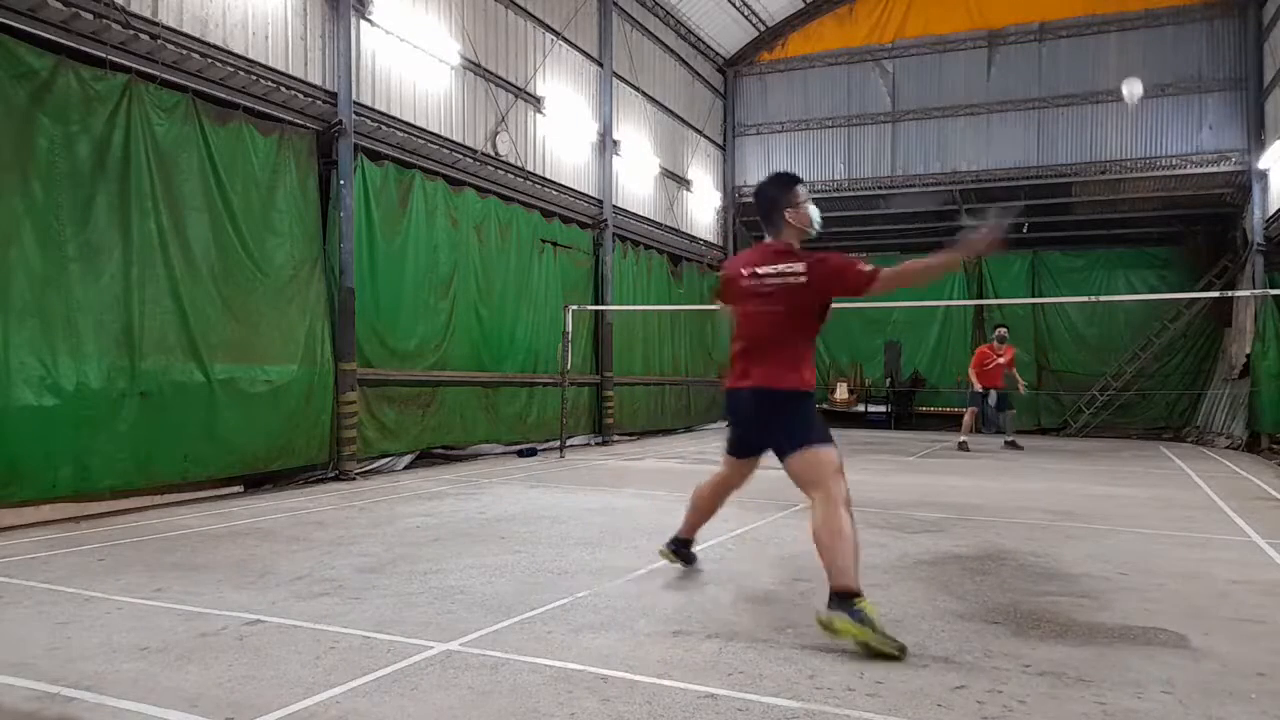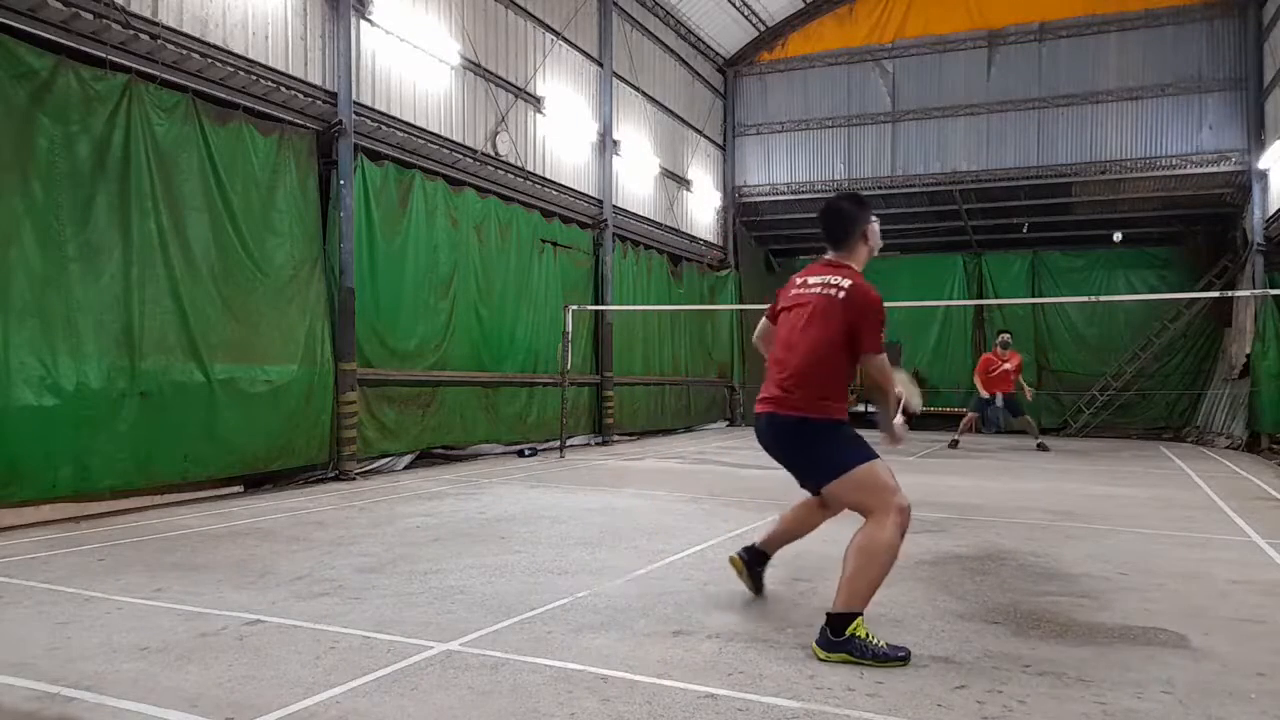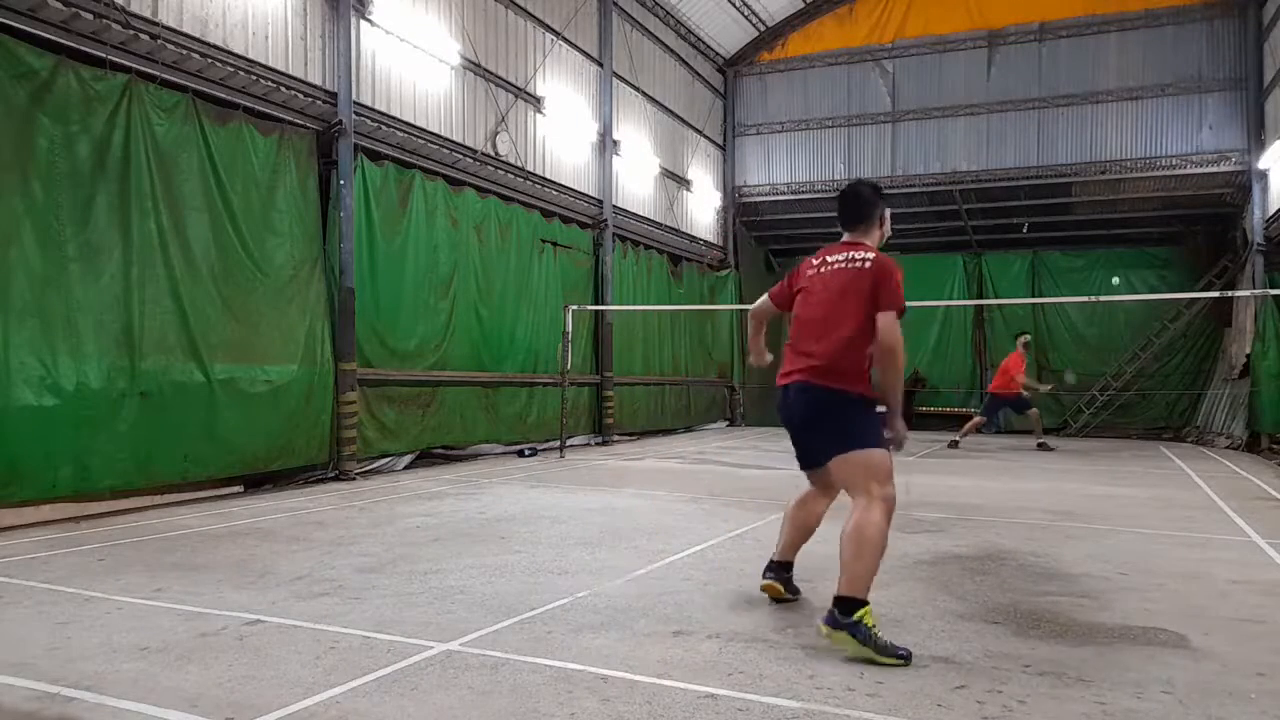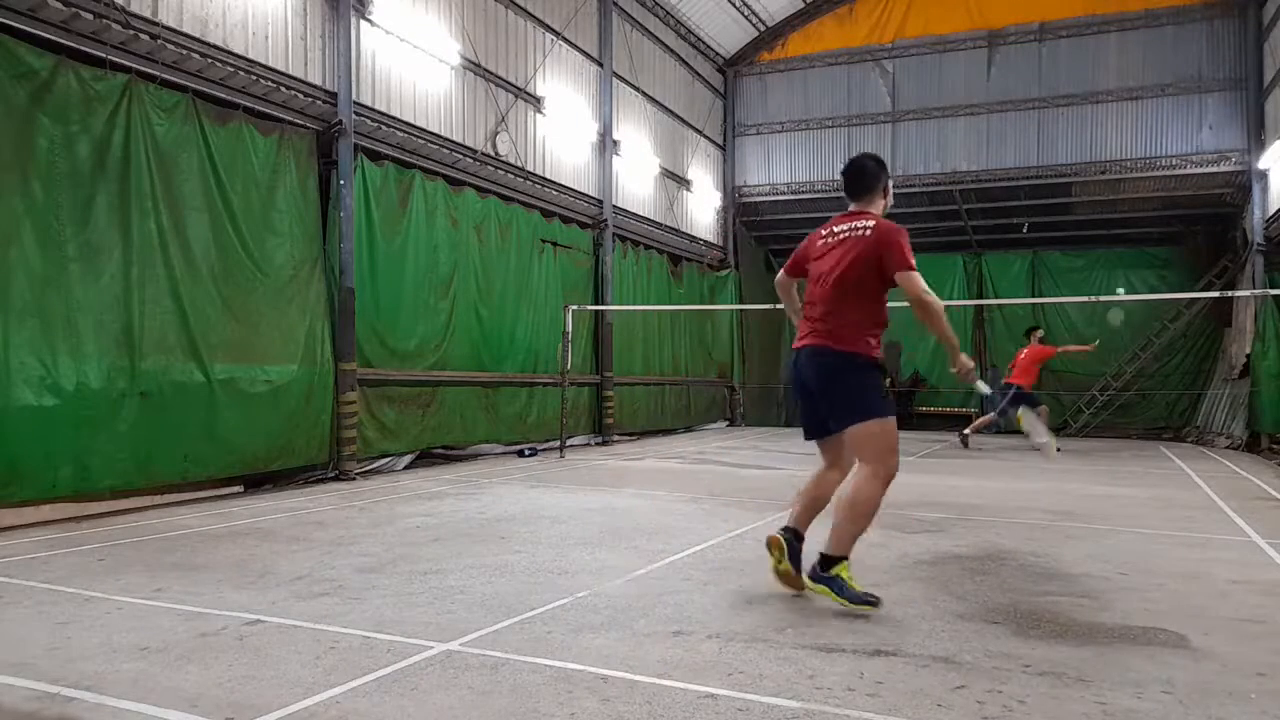
dt=0.2s
person 1, frame 1
left shoulder: (737, 266)
right shoulder: (816, 269)
left elbow: (729, 309)
right elbow: (894, 278)
right wrist: (964, 250)
left hip: (741, 395)
right hip: (785, 400)
left knee: (730, 475)
right knee: (831, 494)
left ankle: (681, 543)
right ankle: (844, 604)
person 1, frame 2
left shoulder: (801, 282)
right shoulder: (862, 295)
left elbow: (762, 337)
right elbow: (877, 377)
right wrist: (889, 418)
left hip: (772, 415)
right hip: (810, 424)
left knee: (831, 498)
right knee: (892, 511)
left ankle: (755, 556)
right ankle: (839, 630)
person 1, frame 3
left shoulder: (810, 266)
right shoulder: (883, 267)
left elbow: (758, 311)
right elbow: (888, 341)
left wrist: (758, 352)
right wrist: (894, 412)
left hip: (793, 390)
right hip: (837, 395)
left knee: (824, 486)
right knee: (877, 498)
left ankle: (779, 571)
right ankle: (848, 614)
person 1, frame 4
left shoulder: (819, 236)
right shoulder: (886, 232)
left elbow: (782, 282)
right elbow: (920, 296)
left wrist: (799, 318)
right wrist: (957, 353)
left hip: (806, 359)
right hip: (848, 359)
left knee: (836, 464)
right knee: (878, 466)
left ankle: (791, 539)
right ankle: (830, 567)
